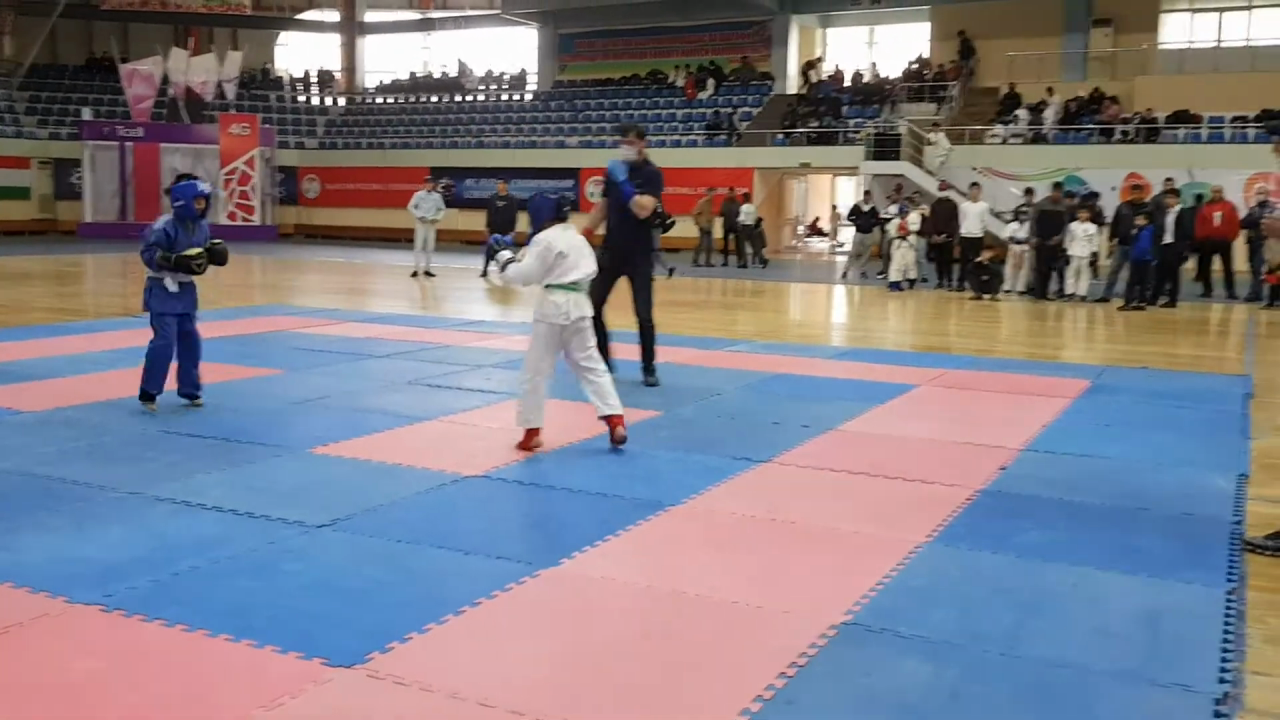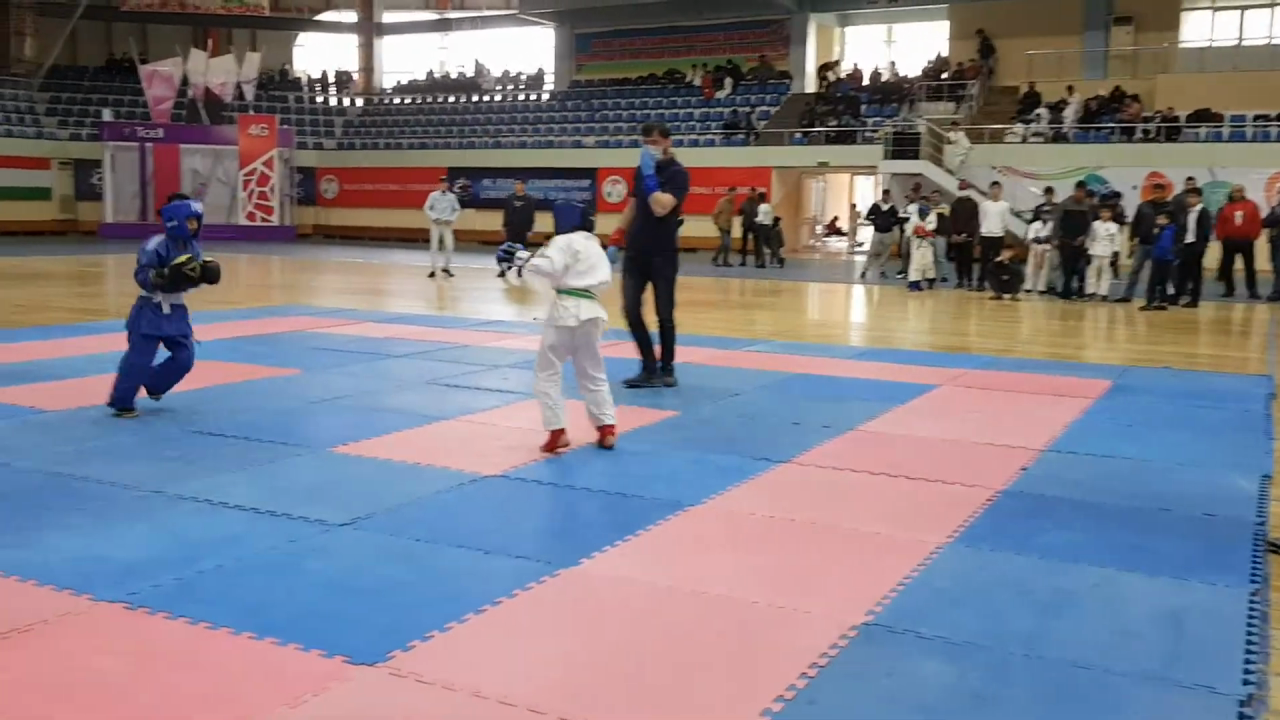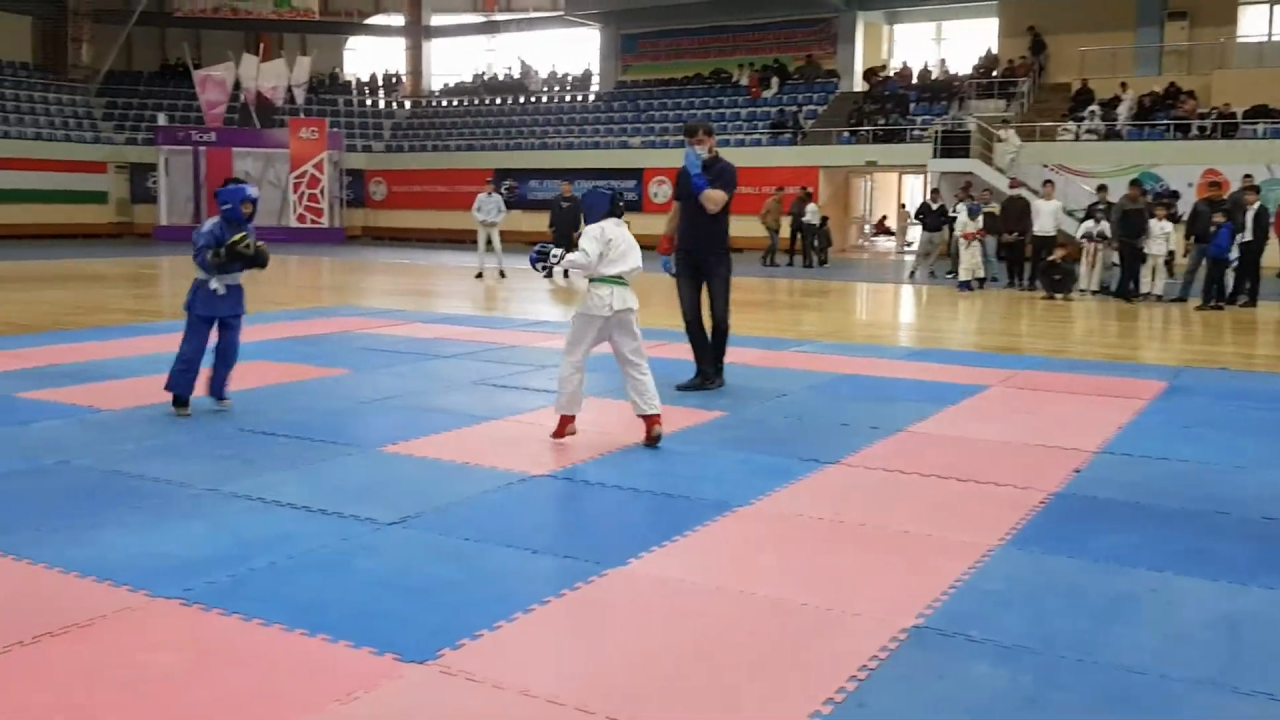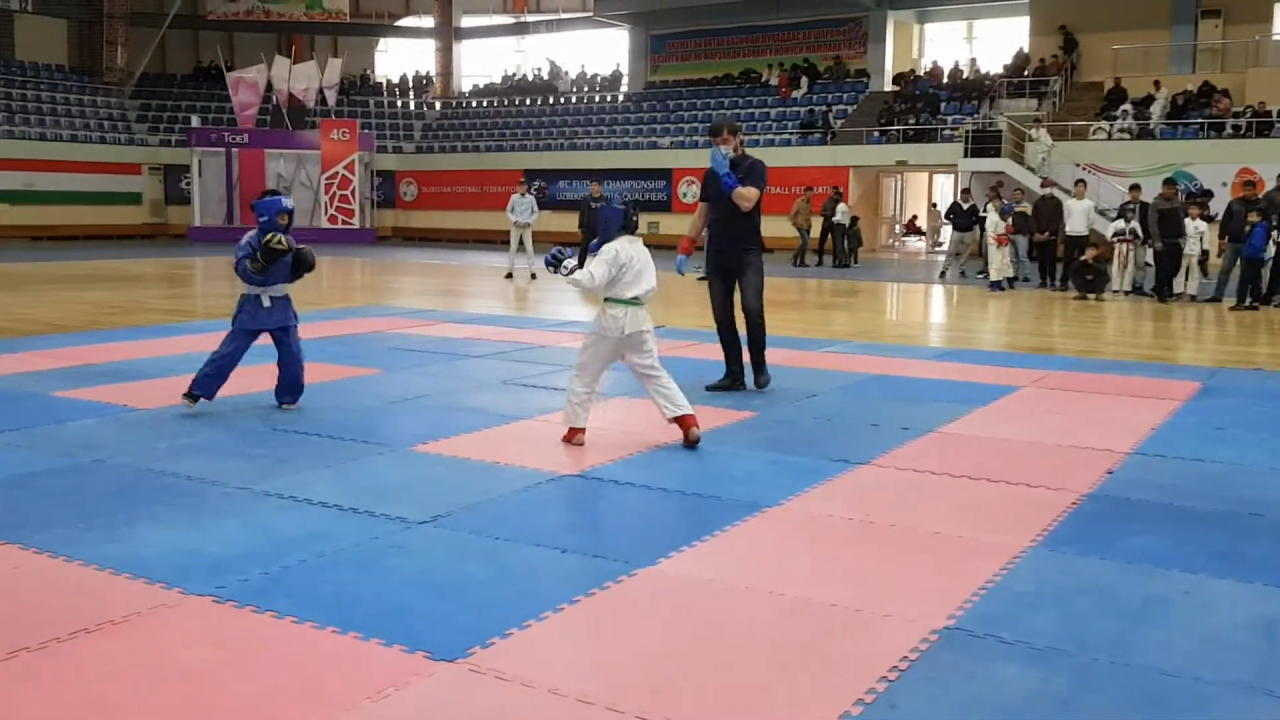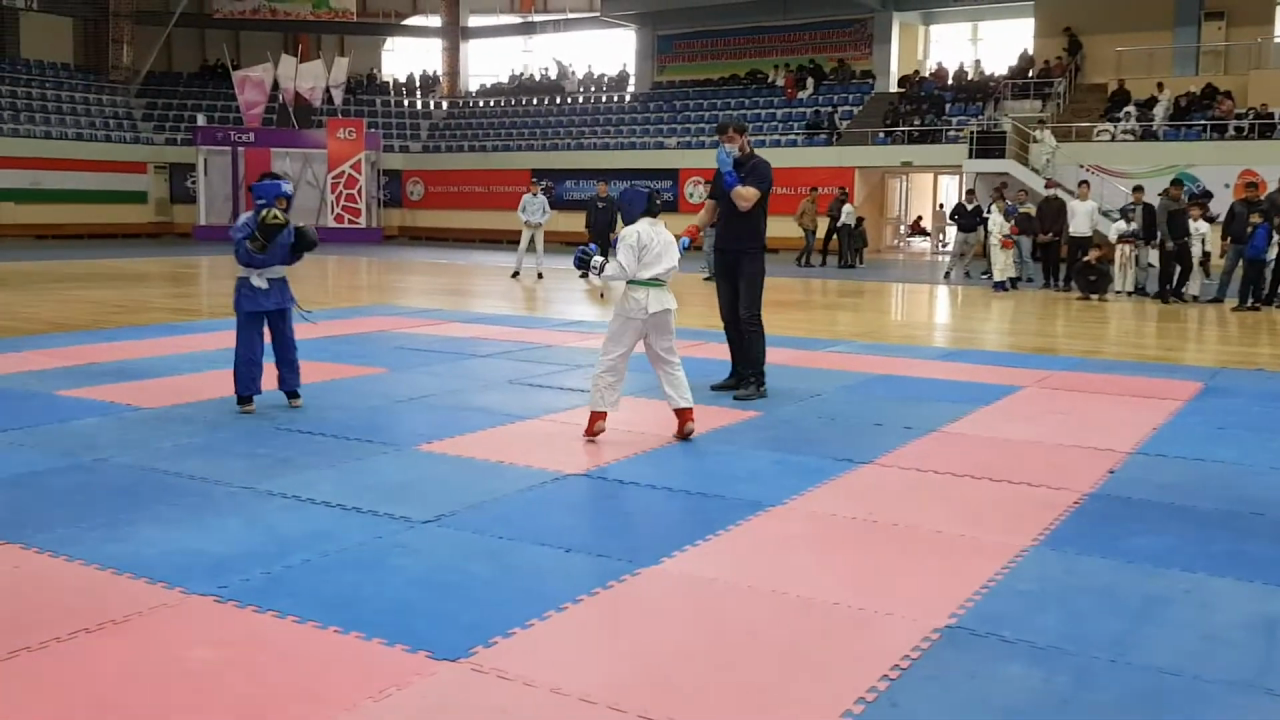
dt=0.2s
person 1, frame 1
left shoulder: (652, 174)
right shoulder: (614, 171)
left elbow: (643, 210)
right elbow: (601, 208)
left wrist: (622, 182)
left hip: (639, 254)
right hip: (610, 250)
left knee: (643, 314)
right knee: (592, 305)
left ankle: (649, 368)
right ankle: (601, 361)
person 1, frame 2
left shoulder: (678, 173)
right shoulder: (641, 170)
left elbow: (661, 208)
left wrist: (649, 176)
right wrist: (616, 239)
left hip: (663, 254)
right hip: (635, 251)
left knee: (665, 315)
right knee: (631, 310)
left ankle: (667, 368)
right ankle: (650, 369)
person 1, frame 3
left shoulder: (725, 170)
right shoulder: (684, 172)
left elbow: (713, 205)
left wrist: (697, 175)
right wrist: (666, 248)
left hip: (716, 254)
right hip: (686, 254)
left knee: (719, 316)
right knee: (690, 316)
left ankle: (716, 367)
right ankle: (705, 374)
person 1, frame 4
left shoulder: (754, 167)
right shoulder: (711, 174)
left elbow: (747, 202)
right elbow: (702, 214)
left wrist: (725, 174)
right wrist: (685, 249)
left hip: (748, 251)
right hip: (717, 254)
left knee: (752, 308)
right knee: (722, 317)
left ankle: (759, 366)
right ankle: (734, 374)
person 1, frame 5
left shoulder: (759, 167)
right shoulder: (721, 171)
left elbow: (745, 202)
right elbow: (709, 209)
left wrist: (728, 172)
right wrist: (688, 235)
left hip: (749, 253)
right hip: (723, 252)
left knee: (749, 316)
right knee: (729, 317)
left ankle: (757, 381)
right ankle: (740, 374)
person 2, frame 1
left shoulder: (545, 239)
right shoulder: (578, 239)
left elbow: (524, 275)
left wrist: (505, 259)
left hip: (553, 306)
right hip: (579, 306)
left knee: (536, 370)
right knee: (592, 367)
left ankle: (532, 431)
right ankle: (616, 422)
person 2, frame 2
left shoulder: (564, 242)
right shoulder: (596, 249)
left elbow: (552, 268)
right elbow: (600, 281)
left wrist: (526, 260)
left hip: (565, 311)
right hip: (592, 312)
left knee: (548, 373)
right knee: (593, 374)
left ankle: (557, 431)
right ankle: (607, 430)
person 2, frame 3
left shoulder: (596, 230)
right shoulder: (628, 236)
left elbow: (586, 259)
right elbow: (630, 267)
left wrist: (557, 256)
left hip: (598, 299)
right hip: (624, 300)
left knee: (573, 359)
right knee: (635, 362)
left ankle: (567, 420)
right ankle: (653, 421)
person 2, frame 4
left shoulder: (611, 250)
right shoulder: (643, 252)
left elbow: (592, 282)
left wrist: (568, 267)
left hip: (613, 318)
right hip: (638, 318)
left knee: (584, 373)
right knee: (654, 374)
left ankle: (576, 429)
right ankle: (689, 423)
person 2, frame 5
left shoulder: (632, 232)
right shoulder: (667, 235)
left elbow: (623, 271)
left wrist: (595, 263)
left hip: (635, 301)
right hip: (662, 300)
left knee: (611, 358)
right knee: (668, 360)
left ankle: (598, 417)
right ankle: (685, 417)
person 3, frame 1
left shoulder: (201, 226)
right shoulder: (164, 226)
right elbow: (148, 256)
left wrist: (212, 256)
right wrist: (175, 261)
left hip: (185, 290)
right hip: (162, 290)
left knee: (191, 342)
right knee: (164, 340)
left ankle: (189, 390)
right ankle: (149, 391)
person 3, frame 2
left shoulder: (192, 245)
right shoulder: (156, 246)
right elbow: (143, 277)
left wrist: (204, 274)
right wrist: (168, 275)
left hip: (176, 310)
right hip: (151, 311)
left knee: (185, 357)
right knee: (139, 358)
left ankle: (152, 384)
right ankle: (121, 403)
person 3, frame 3
left shoulder: (247, 229)
right shoulder: (212, 228)
right elbow: (202, 259)
left wrist: (255, 258)
right wrist: (226, 254)
left hip: (232, 294)
right hip: (207, 293)
left knee: (229, 346)
right knee: (194, 345)
left ankle: (217, 390)
right ankle: (180, 395)
person 3, frame 4
left shoulder: (287, 240)
right shoulder: (251, 241)
right elbow: (244, 272)
left wrist: (301, 266)
right wrist: (264, 258)
left hip: (281, 304)
right hip: (254, 305)
left knee: (292, 354)
right knee: (231, 350)
left ankle: (287, 396)
right ankle: (197, 391)
person 3, frame 5
left shoulder: (286, 225)
right shoulder: (246, 223)
right elbow: (243, 255)
left wrist: (300, 246)
right wrist: (262, 236)
left hip: (279, 287)
right hip: (251, 289)
left knee: (285, 342)
right knee: (248, 344)
left ankle: (290, 388)
right ankle: (245, 394)
